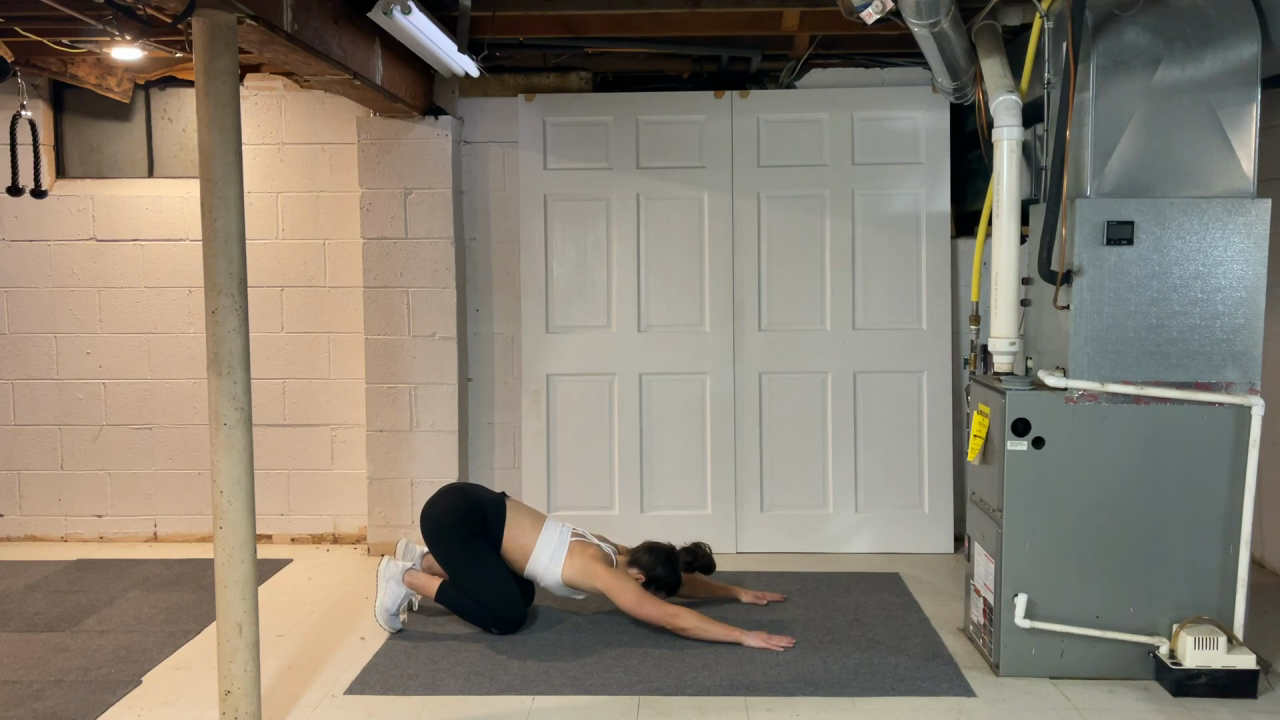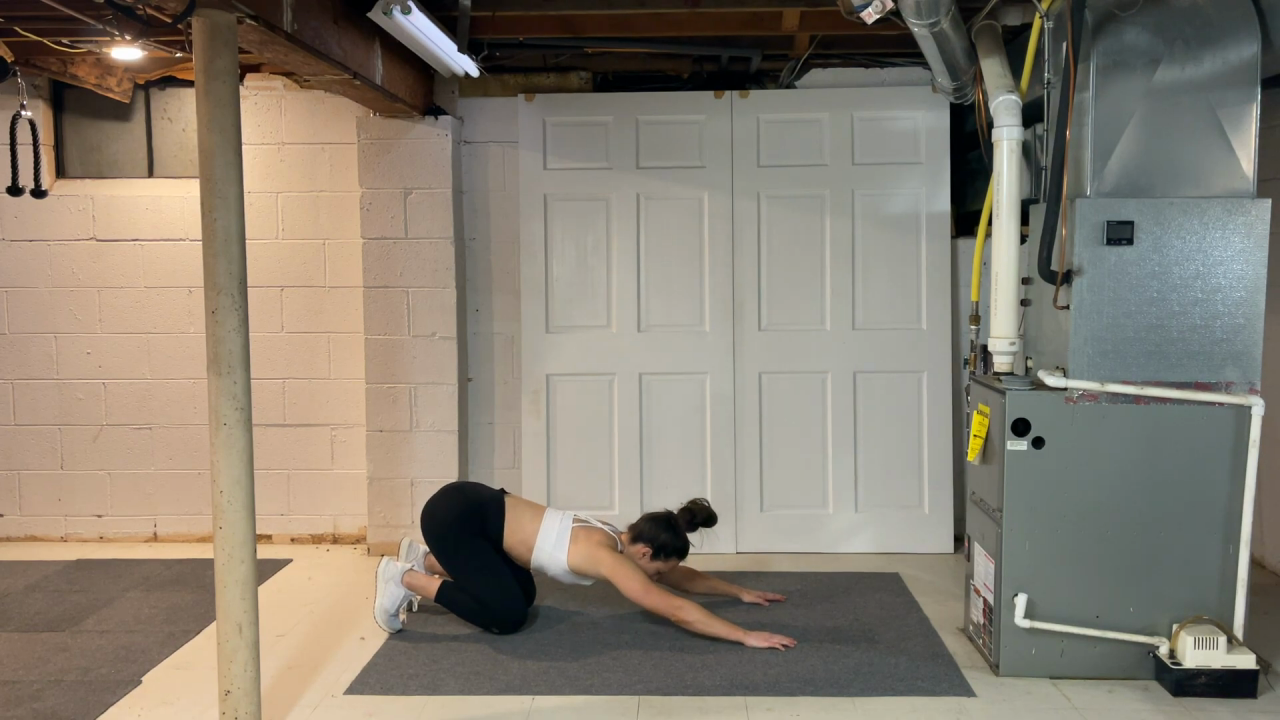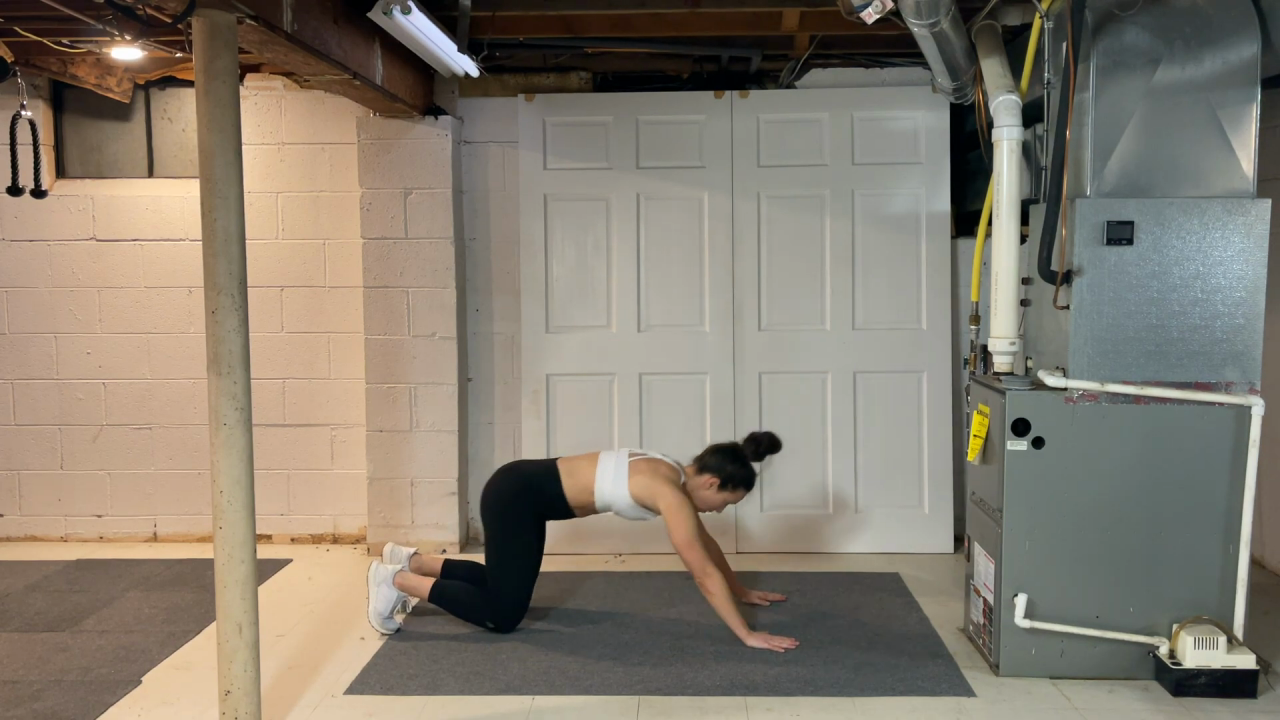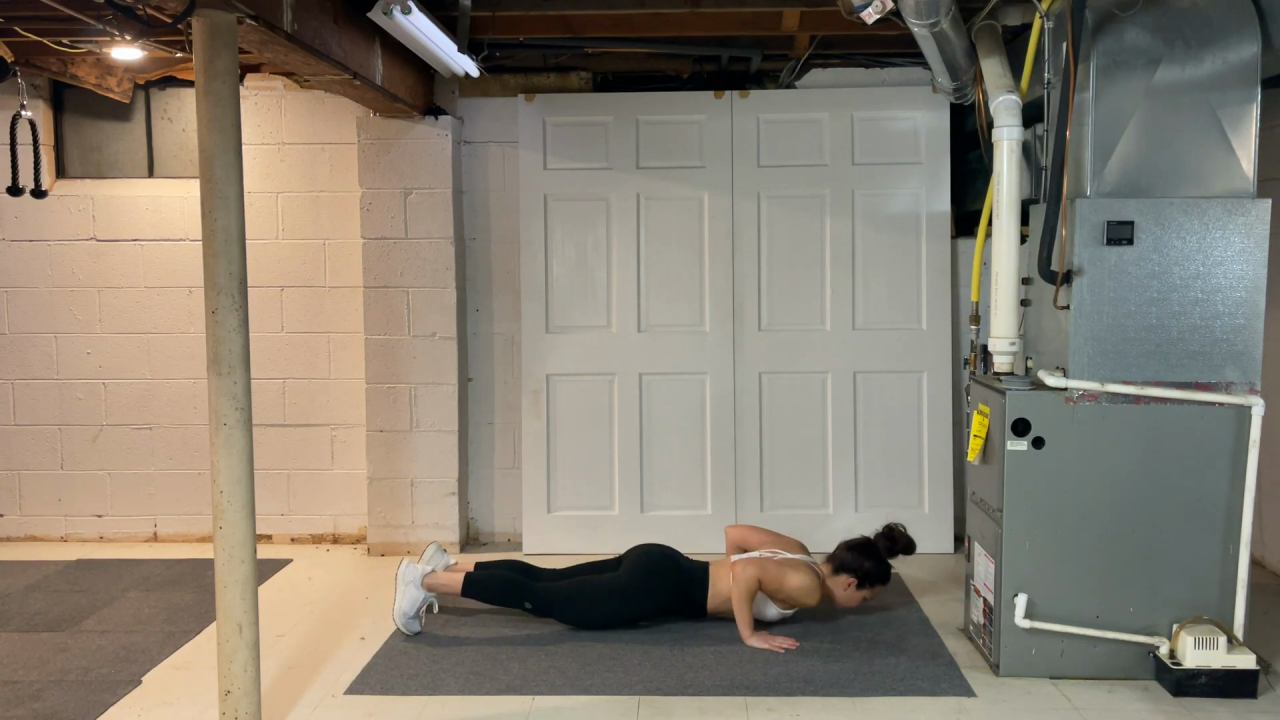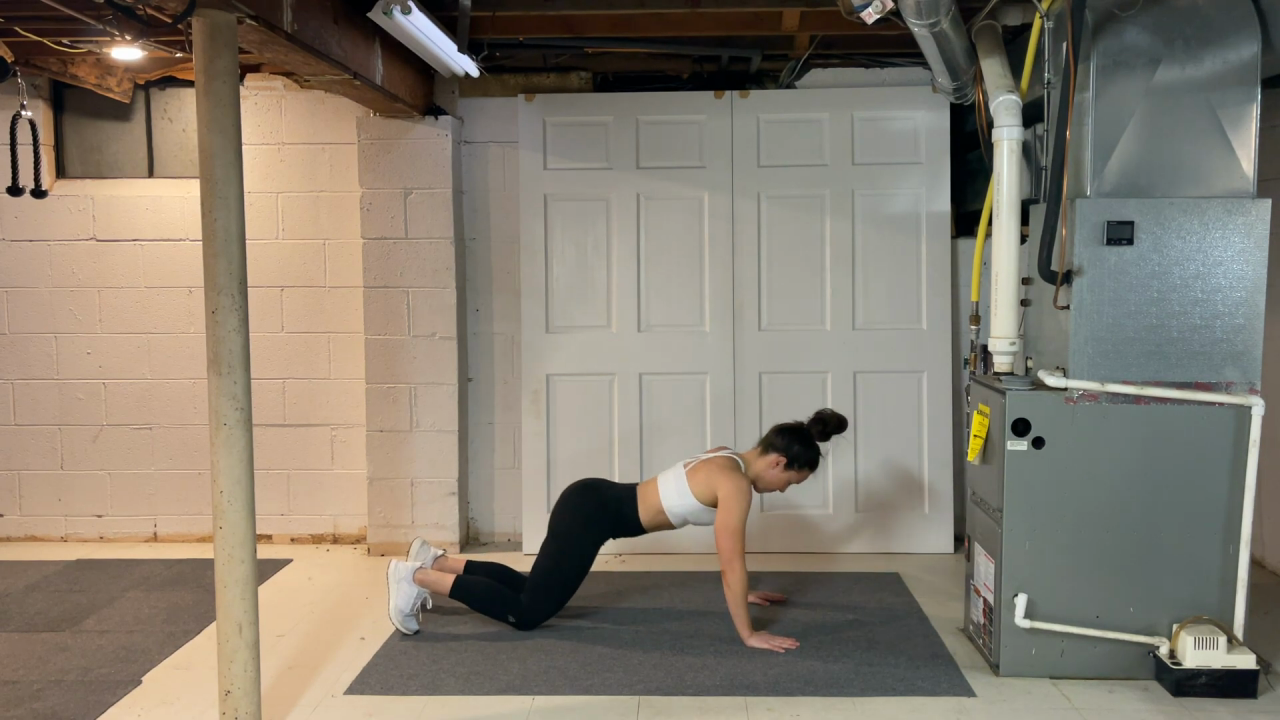
dt=0.7s
person 1, frame 1
left shoulder: (618, 555)
right shoulder: (605, 573)
left elbow: (681, 580)
right elbow: (674, 618)
left wrist: (740, 593)
right wrist: (744, 636)
left hip: (476, 509)
right hip: (455, 516)
left knee: (521, 596)
right knee: (507, 617)
left ankle: (423, 560)
right ankle: (405, 578)
person 1, frame 2
left shoulder: (621, 541)
right shoulder: (608, 557)
left elbow: (682, 577)
right elbow: (676, 610)
left wrist: (741, 592)
right wrist: (746, 635)
left hip: (476, 507)
right hip: (453, 515)
left knee: (522, 596)
right knee: (507, 617)
left ankle: (425, 560)
right ankle: (404, 579)
person 1, frame 3
left shoulder: (676, 478)
right shoulder: (667, 488)
left elbow: (702, 539)
right elbow: (703, 571)
left wrist: (742, 591)
right wrist: (748, 634)
left hip: (524, 490)
right hip: (517, 496)
left knee: (507, 586)
right knee: (502, 615)
left ankle: (409, 559)
right ankle: (396, 581)
person 1, frame 4
left shoulder: (798, 553)
right shoulder: (807, 586)
left elbow: (735, 531)
right elbow: (745, 575)
right wrist: (749, 633)
left hip: (657, 565)
right hip: (657, 586)
left knee: (545, 579)
right knee: (540, 599)
left ankle: (446, 564)
right ankle: (424, 580)
person 1, frame 5
left shoulder: (732, 463)
right shoulder: (736, 482)
left elbow: (724, 538)
right elbow: (731, 564)
left wrist: (745, 592)
right wrist: (748, 634)
left hip: (595, 503)
right hip: (591, 512)
left knee: (529, 589)
right knee: (525, 613)
left ankle: (437, 560)
right ankle: (418, 577)
